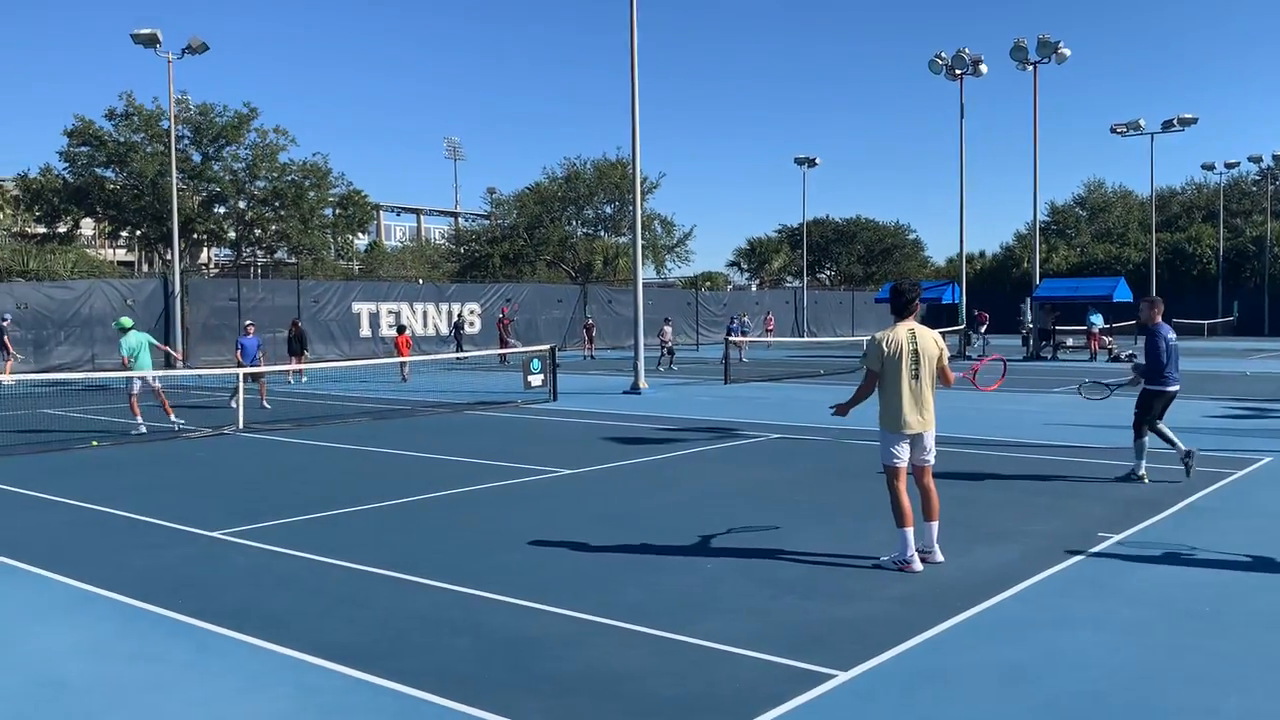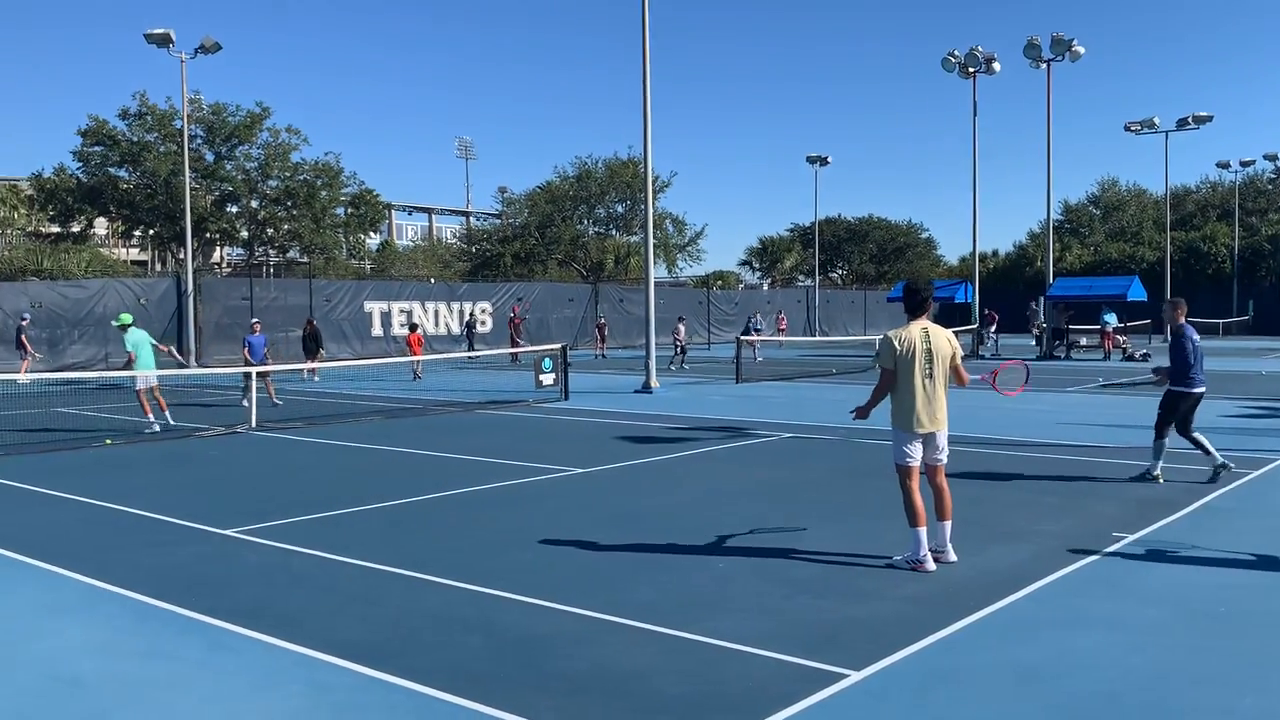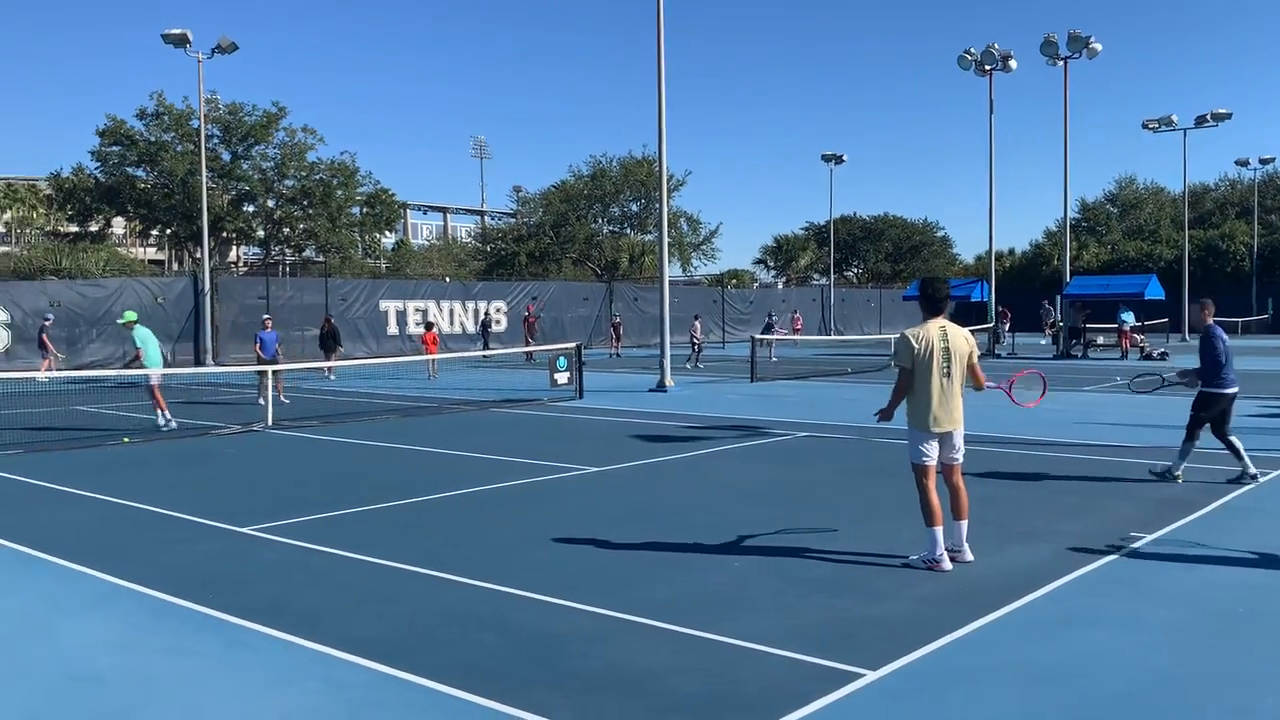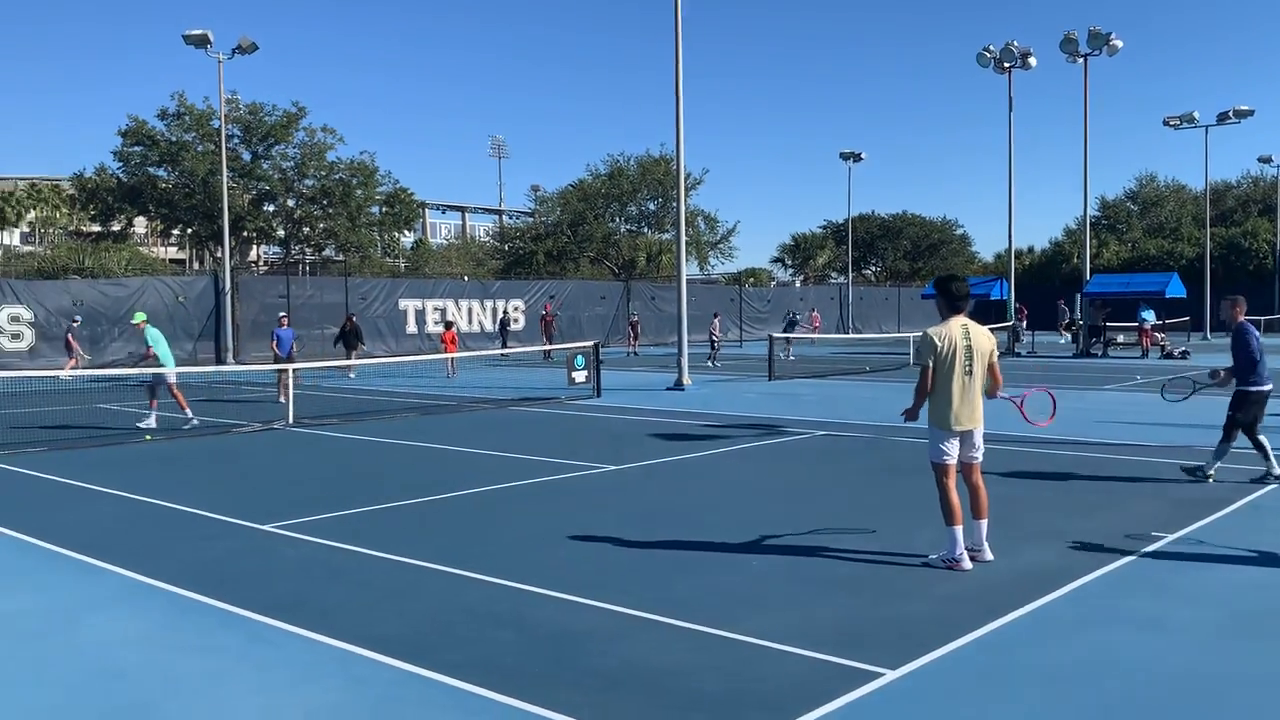
dt=0.1s
person 1, frame 1
left shoulder: (881, 340)
right shoulder: (934, 337)
left elbow: (869, 386)
right elbow: (948, 380)
left wrist: (847, 406)
right wrist: (955, 375)
left hip: (895, 424)
right hip: (925, 422)
left knee: (897, 486)
right knee: (926, 481)
left ankle: (909, 555)
right ankle: (931, 547)
person 1, frame 2
left shoulder: (893, 338)
right shoulder: (947, 336)
left elbow: (885, 386)
right elbow: (962, 380)
left wrist: (867, 408)
right wrist: (968, 376)
left hip: (907, 423)
right hip: (937, 421)
left knee: (910, 485)
right knee: (938, 480)
left ankle: (921, 555)
right ankle: (944, 547)
person 1, frame 3
left shoulder: (911, 337)
right shoulder: (964, 336)
left elbow: (903, 386)
right elbow: (978, 381)
left wrist: (889, 409)
right wrist: (984, 383)
left hip: (924, 422)
right hip: (954, 420)
left knee: (927, 484)
right knee: (955, 480)
left ankle: (938, 554)
right ankle: (960, 546)
person 1, frame 4
left shoulder: (933, 335)
right shoulder: (984, 334)
left elbow: (926, 385)
right elbow: (996, 382)
left wrist: (915, 409)
right wrist: (991, 392)
left hip: (944, 420)
right hip: (974, 419)
left knee: (947, 483)
right knee: (974, 479)
left ankle: (957, 554)
right ankle: (980, 546)
person 2, frame 1
left shoulder: (1155, 333)
right shoulder: (1168, 330)
left elbow: (1158, 362)
left wrist: (1140, 375)
right wrist: (1144, 367)
left hip: (1157, 386)
right hip: (1171, 385)
left knee: (1140, 426)
right knee: (1153, 423)
left ankle: (1138, 472)
right ankle: (1185, 453)
person 2, frame 2
left shoulder: (1181, 334)
right shoulder: (1190, 332)
left elbow: (1186, 363)
left wrist: (1166, 376)
right wrist: (1167, 370)
left hip: (1183, 388)
right hip: (1196, 388)
left knee: (1162, 426)
right knee: (1185, 429)
left ankle: (1153, 472)
right ankle: (1219, 462)
person 2, frame 3
left shoulder: (1210, 334)
right shoulder: (1217, 332)
left elbow: (1218, 363)
left wrist: (1197, 377)
right wrist: (1194, 372)
left hip: (1215, 389)
right hip: (1228, 389)
left knee: (1193, 428)
right knee: (1221, 431)
left ankle: (1174, 471)
right ankle: (1249, 470)
person 2, frame 4
left shoulder: (1243, 331)
right shoulder: (1245, 329)
left elbow: (1254, 359)
left wrist: (1230, 376)
right wrist: (1226, 372)
left hip: (1251, 388)
right hip: (1260, 387)
left knee: (1230, 428)
right knee: (1251, 430)
left ankle: (1207, 470)
